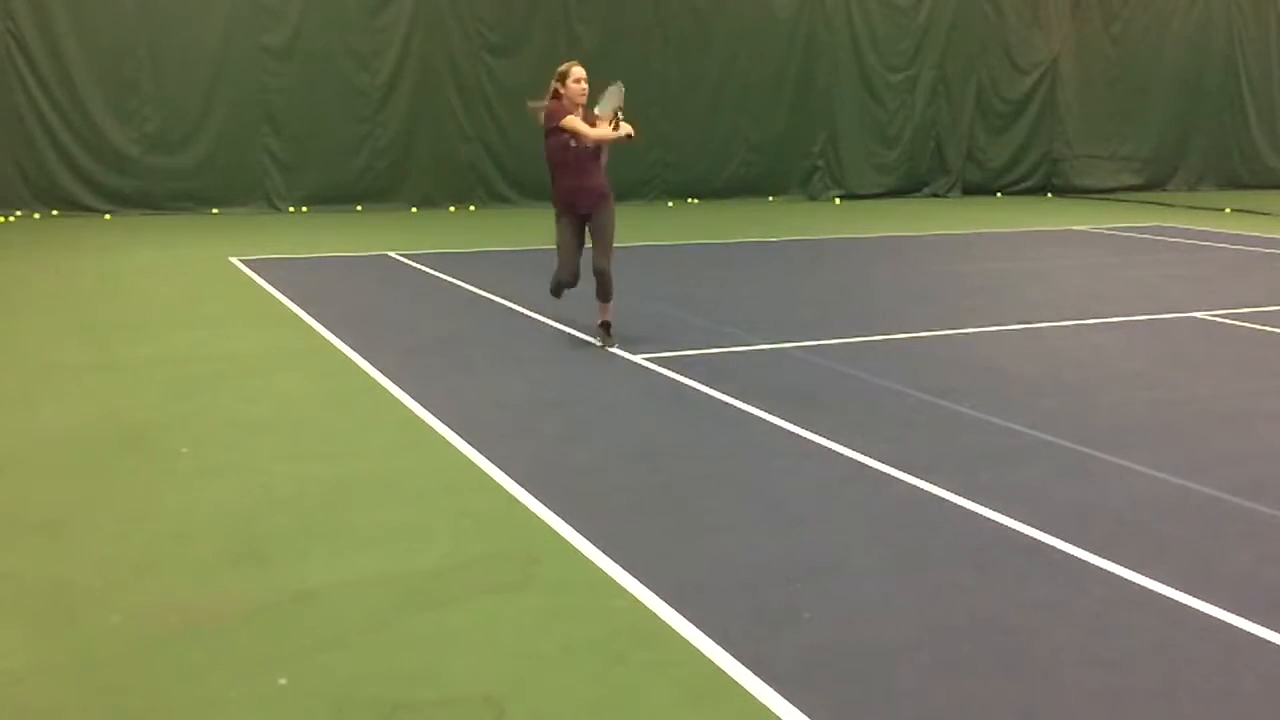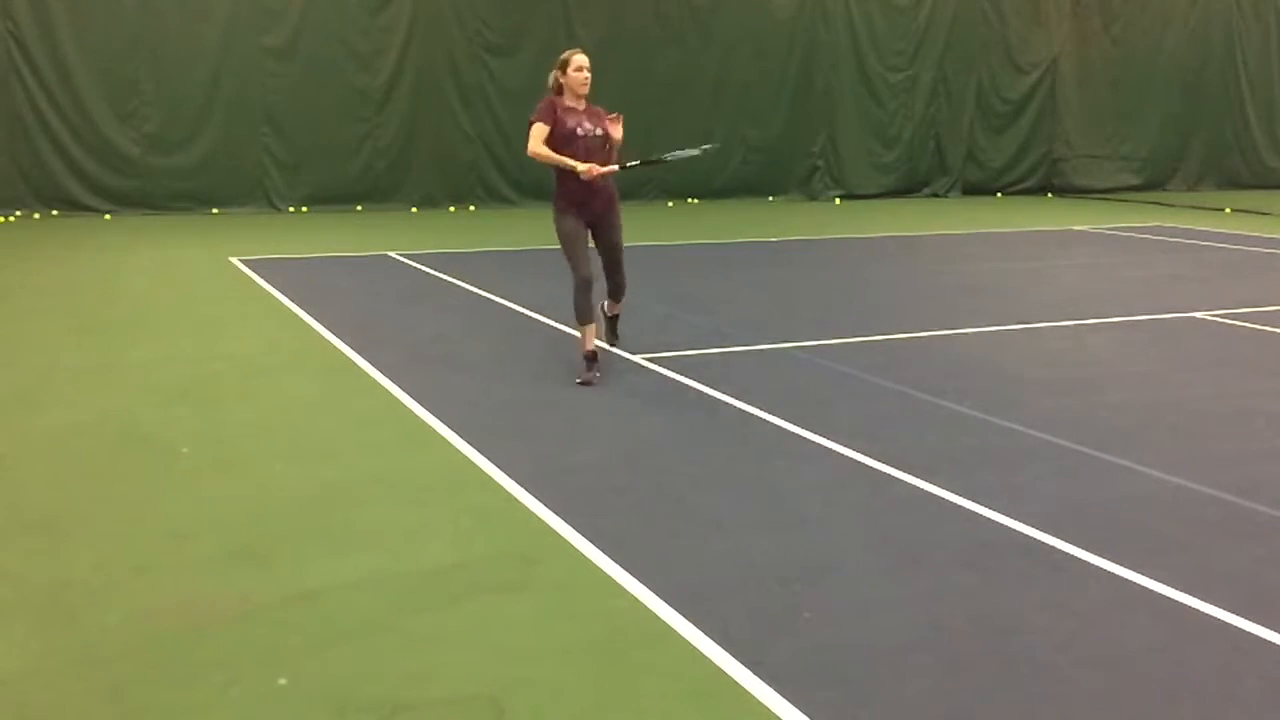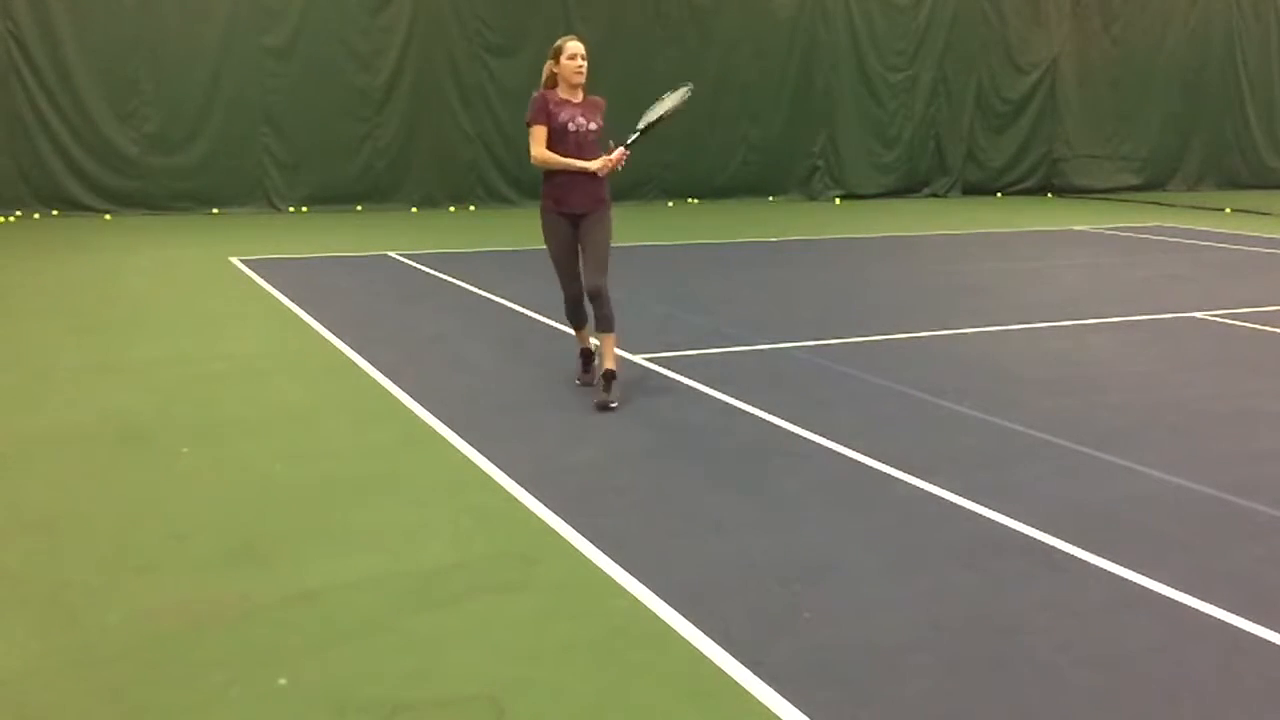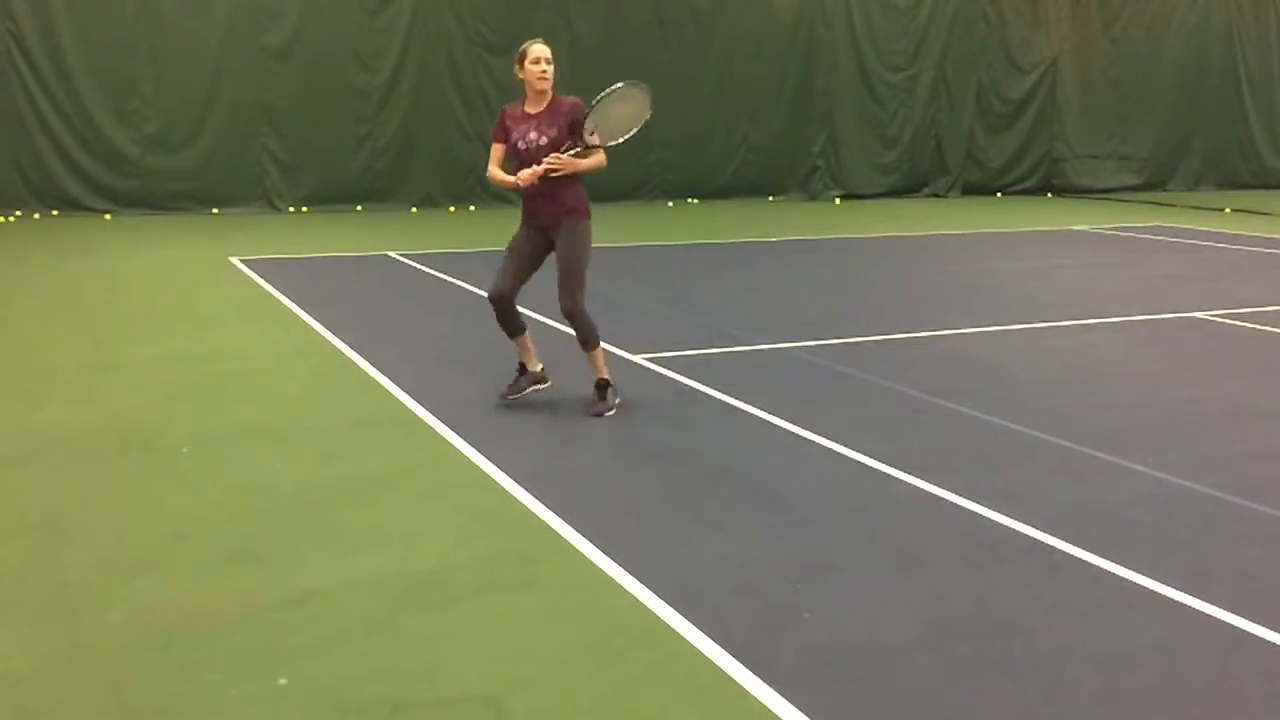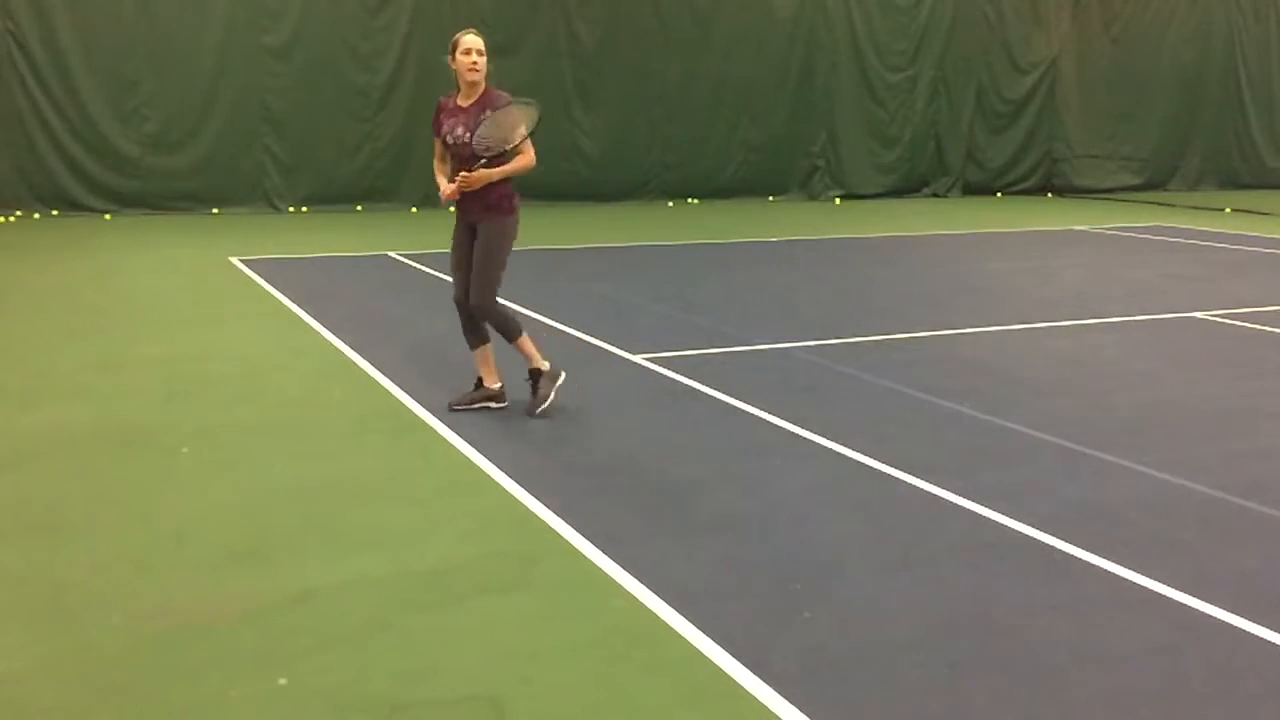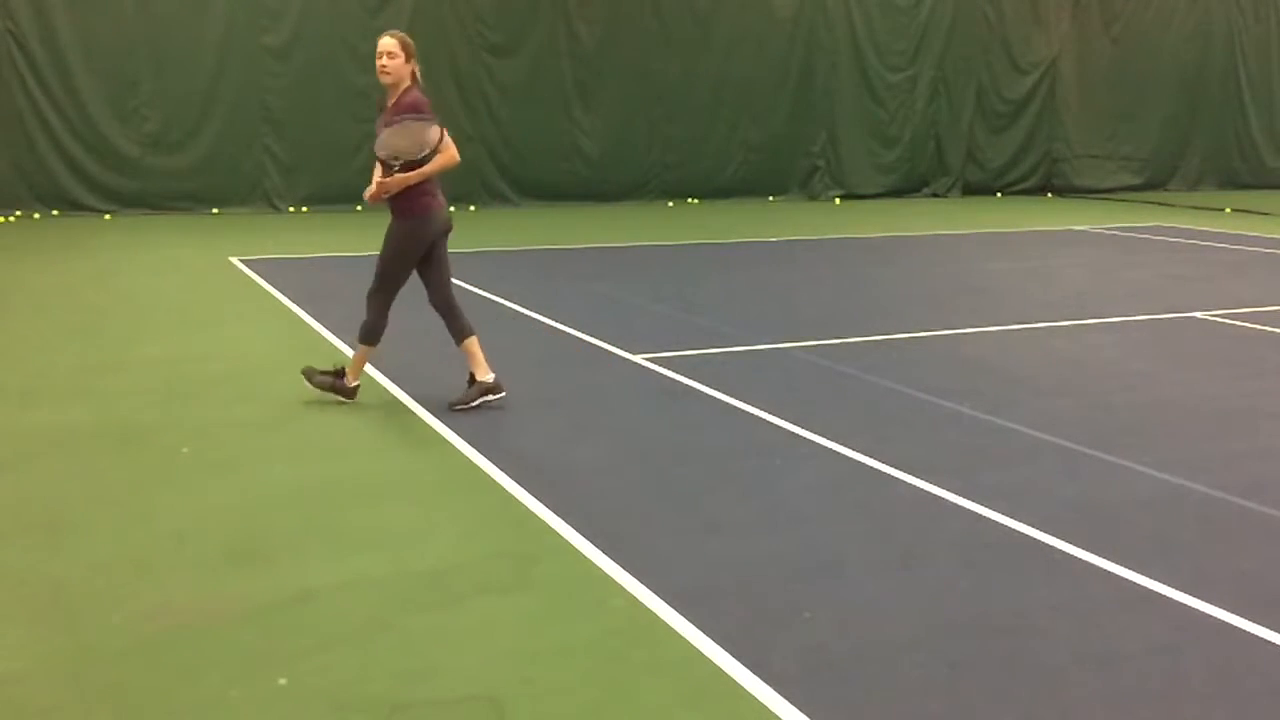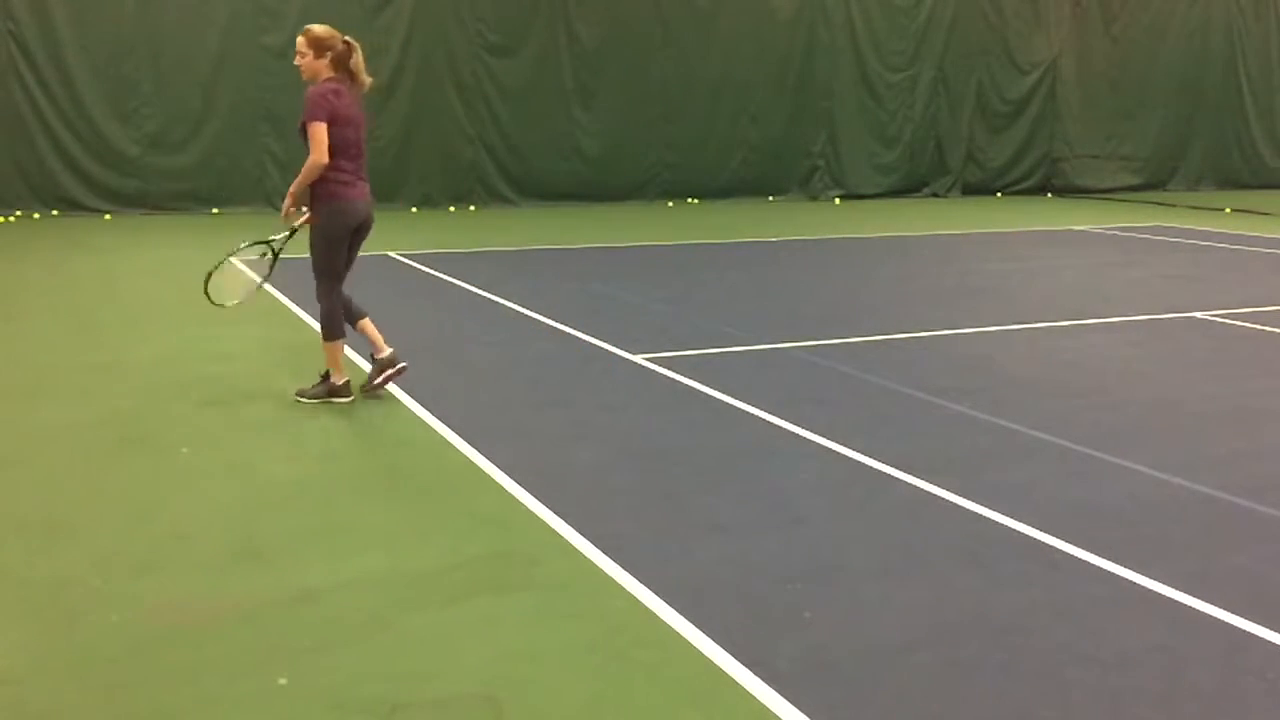
dt=0.3s
person 1, frame 1
left shoulder: (592, 118)
right shoulder: (554, 111)
right elbow: (589, 134)
left wrist: (607, 137)
right wrist: (620, 132)
left hip: (600, 202)
right hip: (568, 206)
left knee: (602, 267)
right knee: (568, 277)
left ankle: (605, 323)
right ankle: (560, 280)
person 1, frame 2
left shoulder: (600, 114)
right shoulder: (550, 107)
right elbow: (534, 148)
left wrist: (617, 142)
right wrist: (576, 165)
left hip: (605, 205)
right hip: (570, 209)
left knee: (617, 278)
right knee: (583, 277)
left ankle: (610, 310)
right ankle: (589, 355)
person 1, frame 3
left shoulder: (597, 105)
right shoulder: (543, 102)
right elbow: (537, 154)
left wrist: (612, 158)
right wrist: (585, 164)
left hip: (596, 208)
right hip: (557, 209)
left knee: (596, 287)
right knee: (572, 290)
left ankle: (609, 374)
right ankle: (586, 352)
person 1, frame 4
left shoulder: (571, 108)
right shoulder: (508, 116)
left elbow: (600, 159)
right elbow: (492, 170)
left wrist: (570, 165)
right wrist: (514, 179)
left hip: (571, 218)
right hip: (533, 221)
left knee: (571, 305)
right knee: (500, 293)
left ankle: (604, 382)
right ankle: (532, 368)
person 1, frame 5
left shoulder: (499, 104)
right shoulder: (444, 108)
left elbow: (528, 159)
right elbow: (440, 160)
left wrist: (489, 176)
right wrist: (444, 186)
left hip: (497, 215)
right hip: (466, 217)
left knee: (482, 302)
right knee: (463, 300)
left ankle: (543, 370)
right ankle: (490, 386)
person 1, frame 6
left shoulder: (415, 104)
right shoulder: (393, 106)
left elbow: (451, 156)
left wrist: (403, 181)
right wrist: (378, 181)
left hip: (415, 217)
right hip: (430, 214)
left knee: (379, 298)
right knee: (443, 299)
left ankle: (349, 380)
right ankle: (484, 379)
person 1, frame 7
left shoulder: (318, 95)
right shoulder: (350, 95)
left elbow: (319, 159)
left wrist: (292, 193)
left hip: (335, 205)
right hip: (361, 203)
left knee: (327, 293)
right knee: (333, 290)
left ankle: (337, 380)
right ankle: (384, 353)
